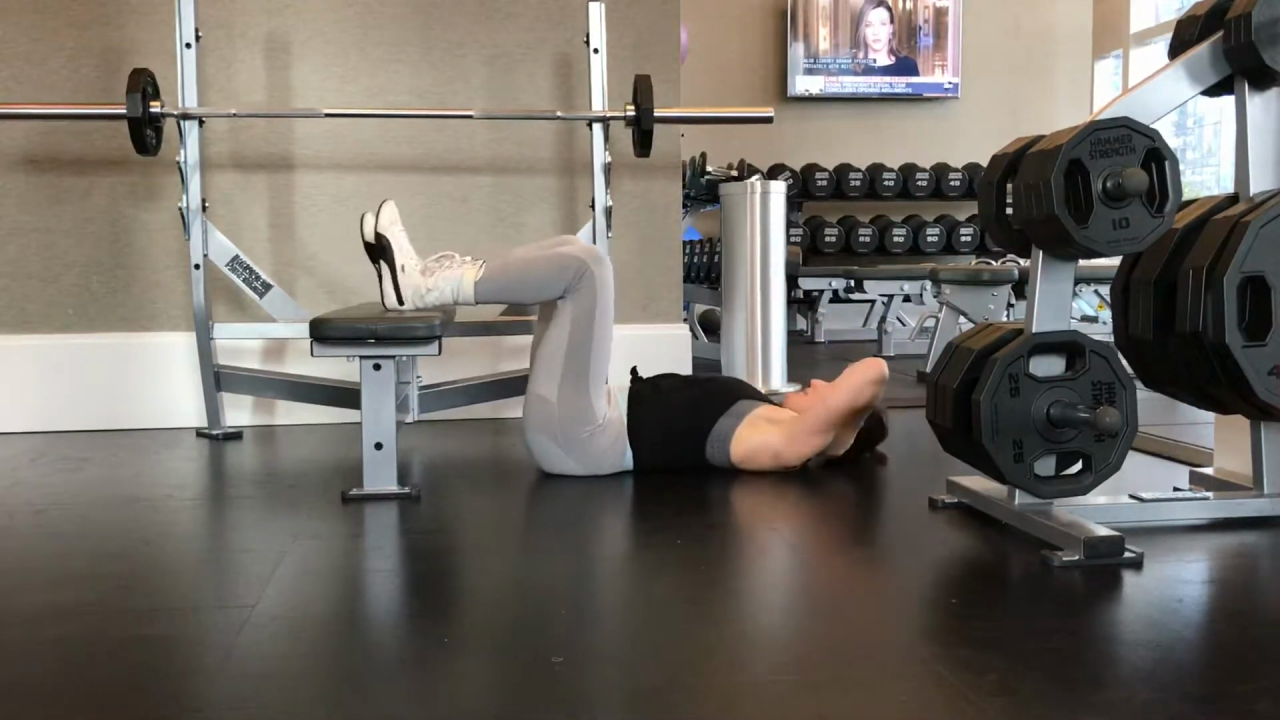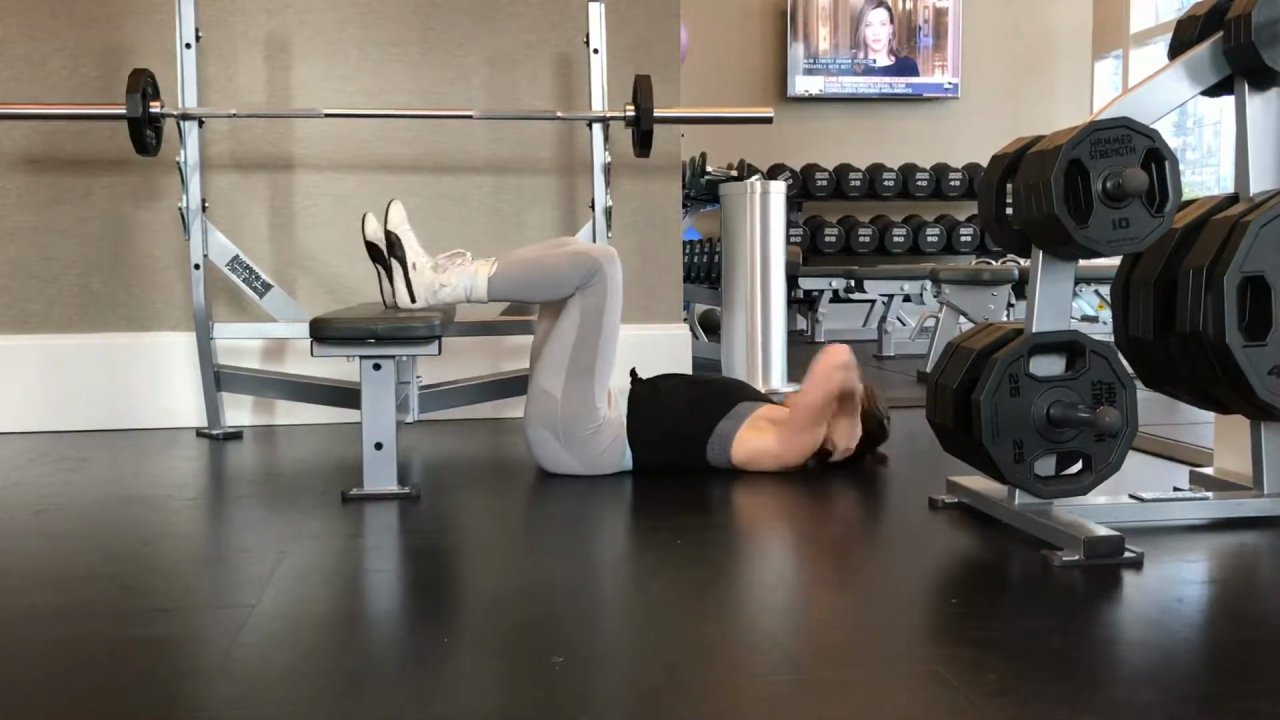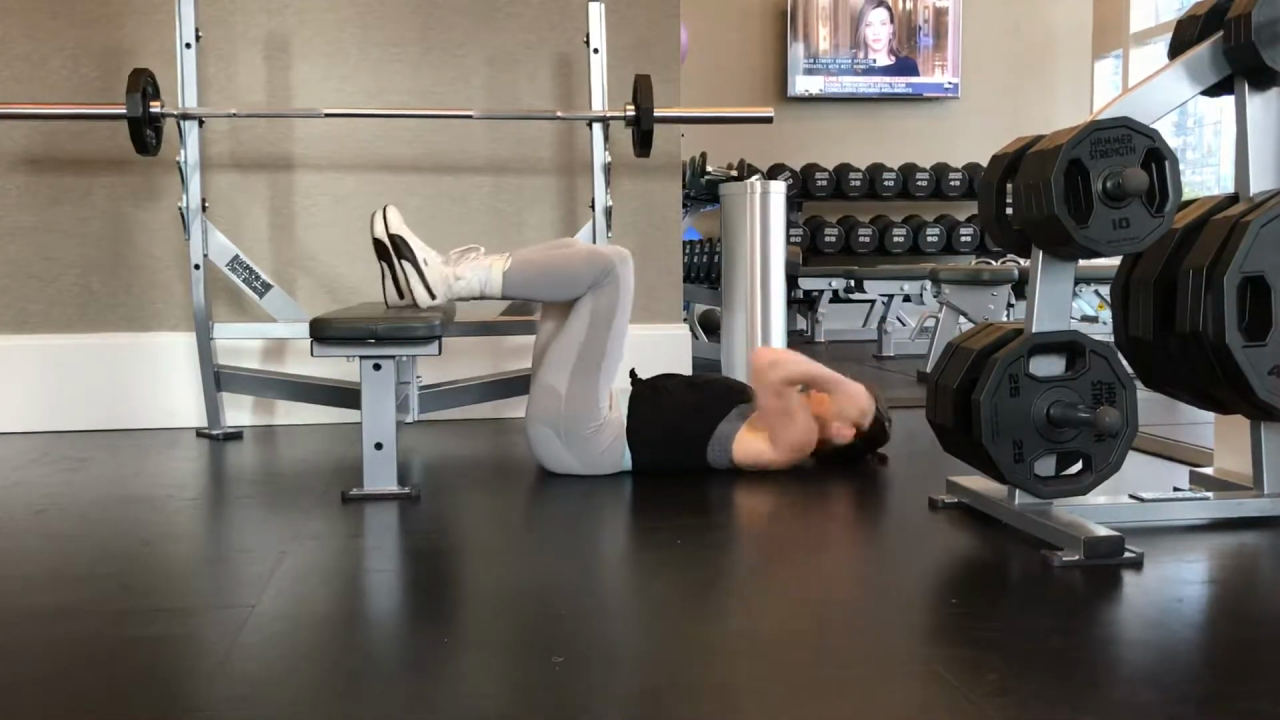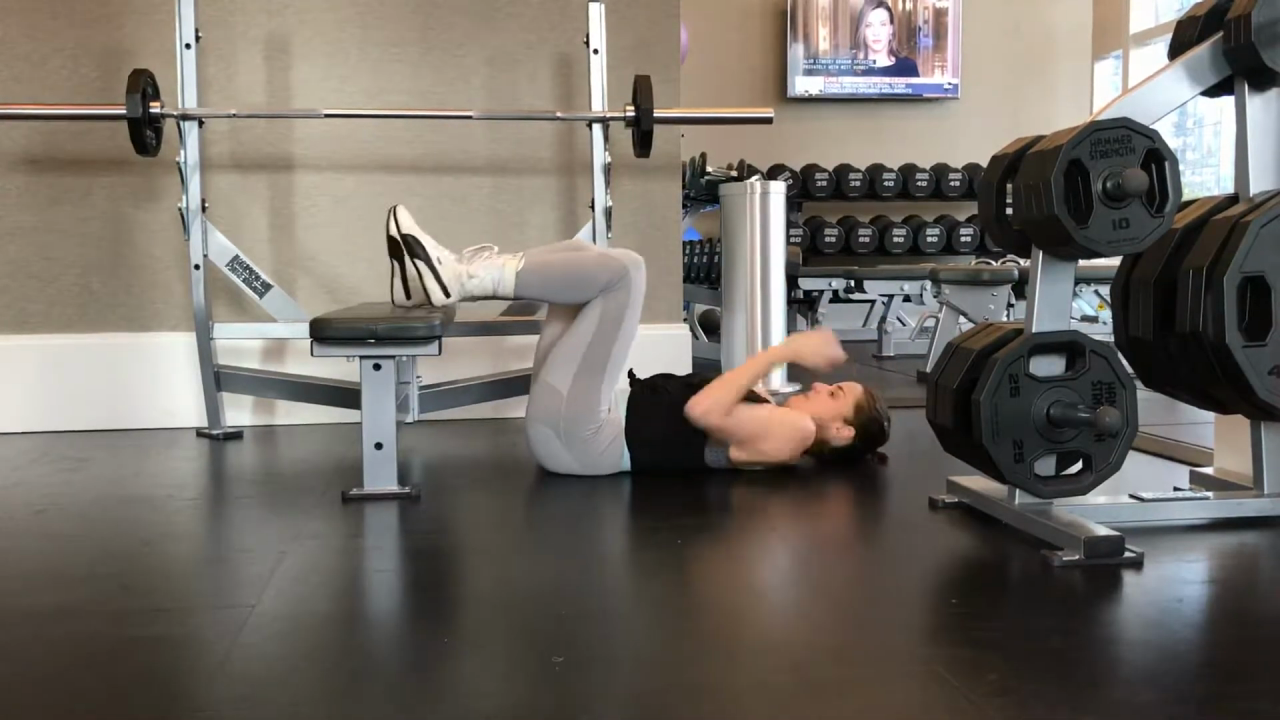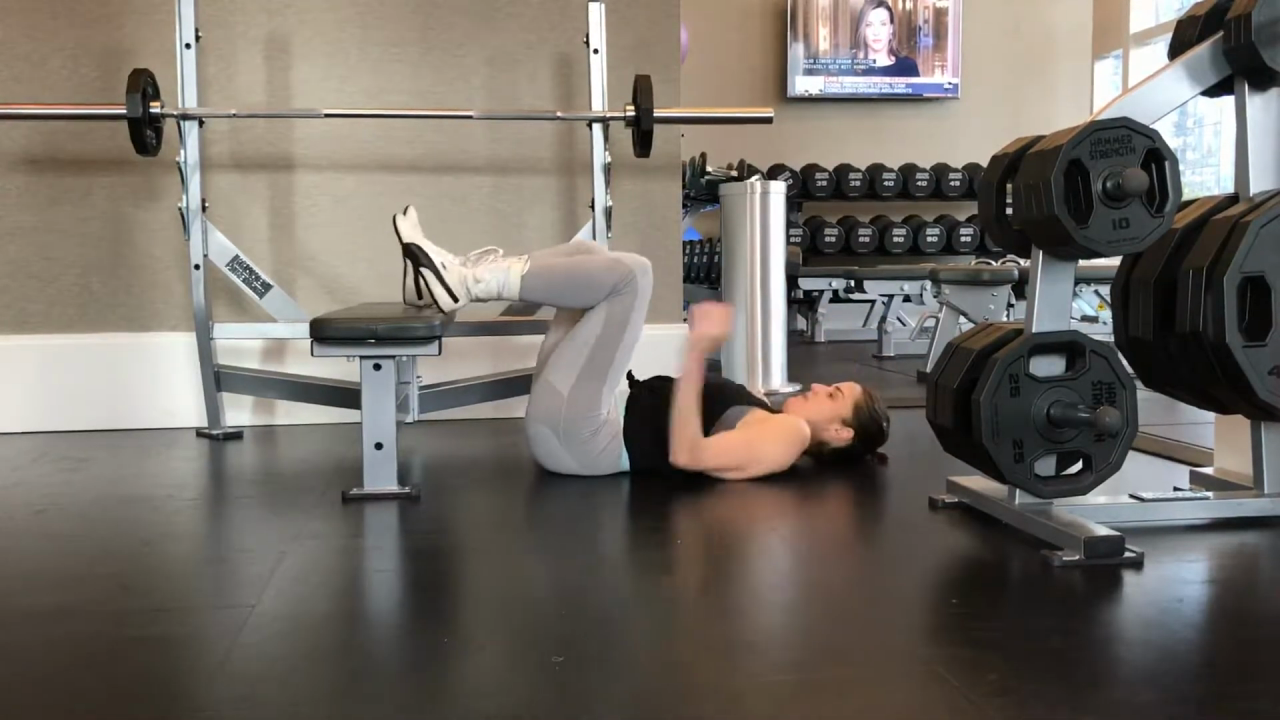
dt=0.1s
person 1, frame 1
left shoulder: (795, 442)
right shoulder: (775, 421)
left elbow: (874, 370)
left wrist: (843, 423)
left hip: (577, 442)
right hip: (599, 423)
left knee: (585, 264)
right knee: (567, 253)
left ankle: (419, 287)
right ankle: (420, 280)
person 1, frame 2
left shoulder: (794, 442)
right shoulder: (770, 422)
left elbow: (835, 359)
left wrist: (845, 418)
left hip: (578, 441)
right hip: (593, 425)
left knee: (596, 263)
right knee: (572, 255)
left ankle: (431, 285)
right ankle: (427, 278)
person 1, frame 3
left shoulder: (792, 437)
right shoulder: (768, 424)
left elbow: (768, 366)
left wrist: (845, 390)
left hip: (579, 440)
right hip: (582, 428)
left knee: (611, 264)
right knee: (570, 255)
left ankle: (446, 278)
right ankle: (428, 280)
person 1, frame 4
left shoulder: (793, 431)
right shoulder: (774, 422)
left elbow: (701, 410)
left wrist: (784, 350)
left hip: (577, 440)
right hip: (580, 429)
left knee: (623, 268)
right knee: (578, 256)
left ankle: (459, 276)
right ankle: (434, 281)
person 1, frame 5
left shoulder: (788, 436)
right shoulder: (771, 423)
left elbow: (686, 453)
left wrist: (696, 353)
left hip: (576, 439)
right hip: (574, 423)
left knee: (630, 272)
right knee: (588, 255)
left ankle: (464, 280)
right ankle: (455, 278)
